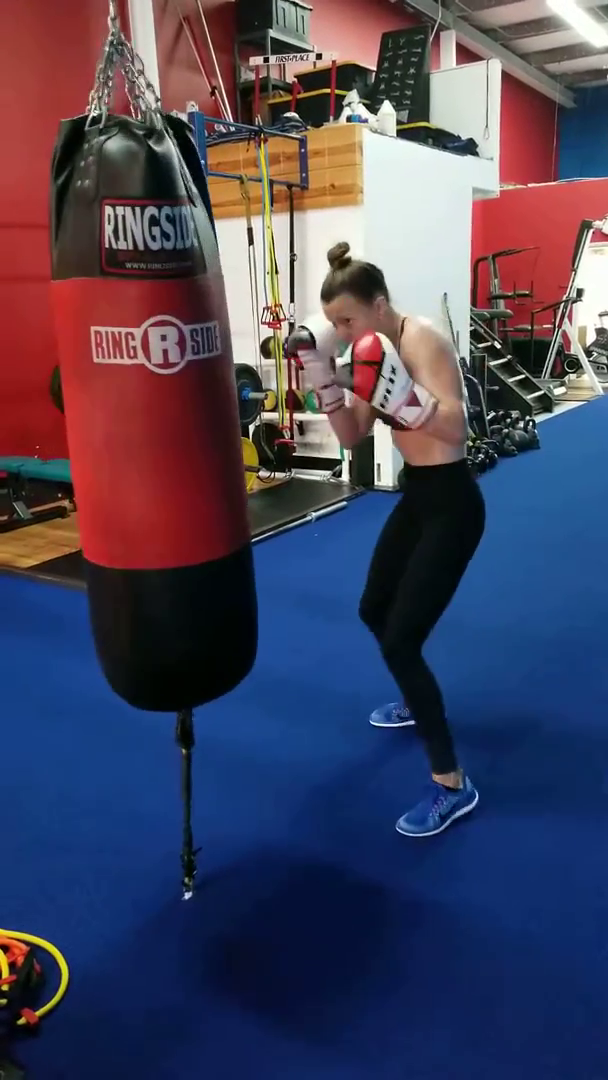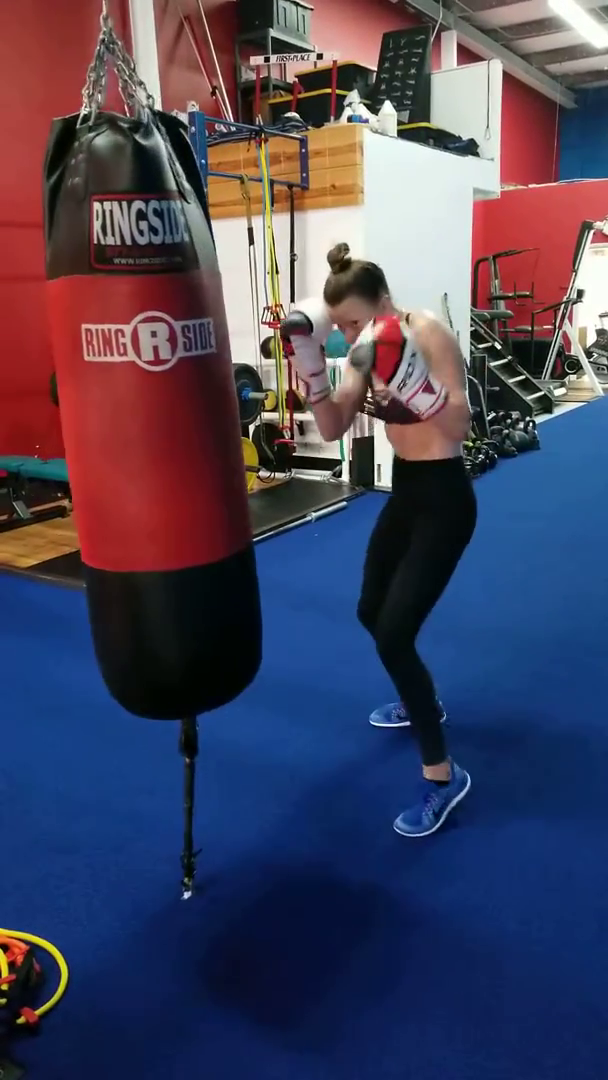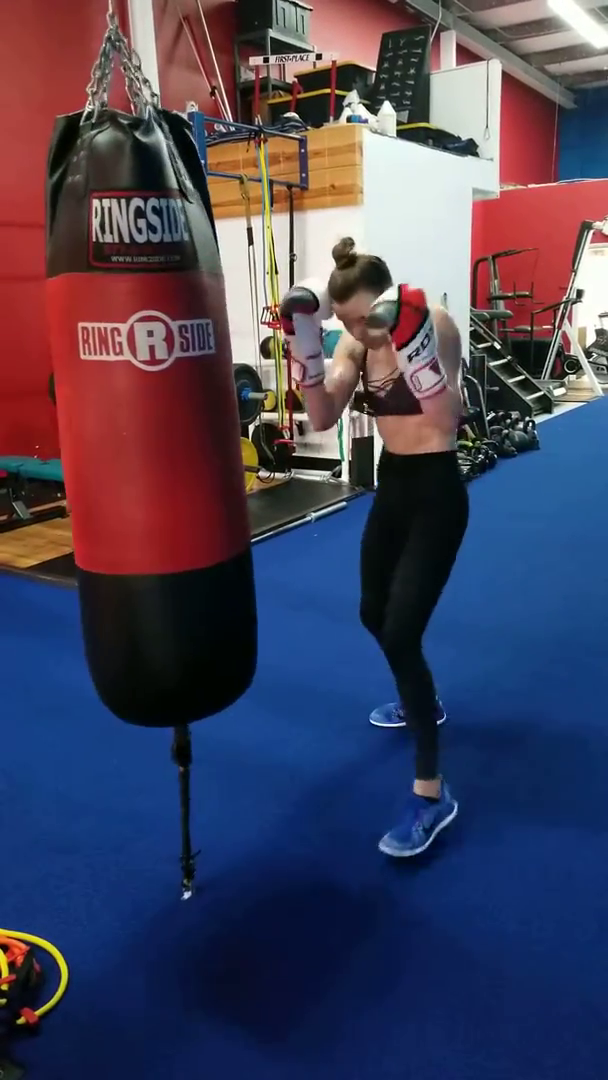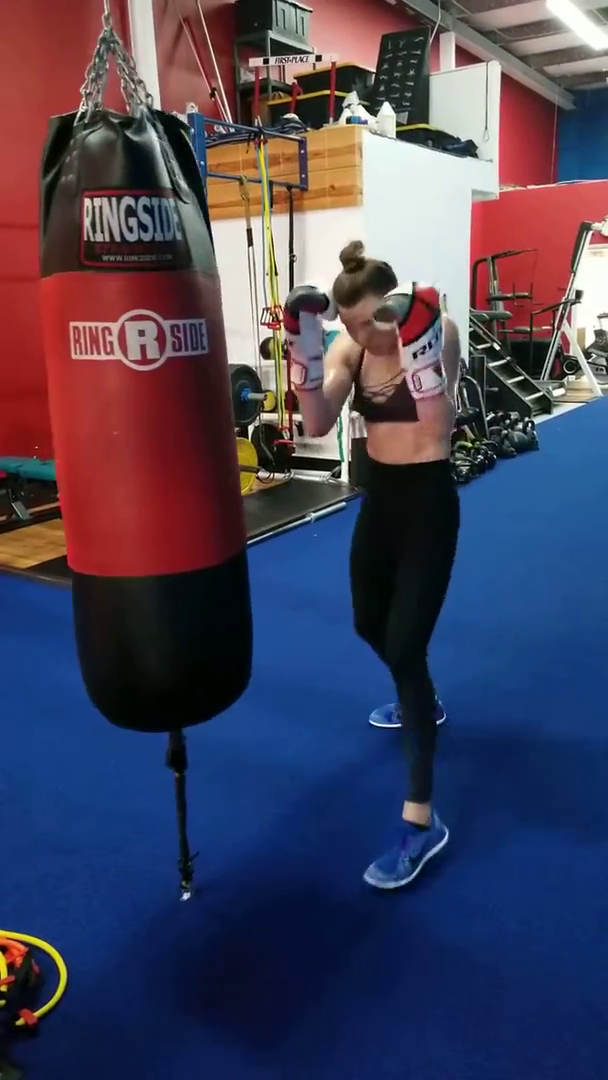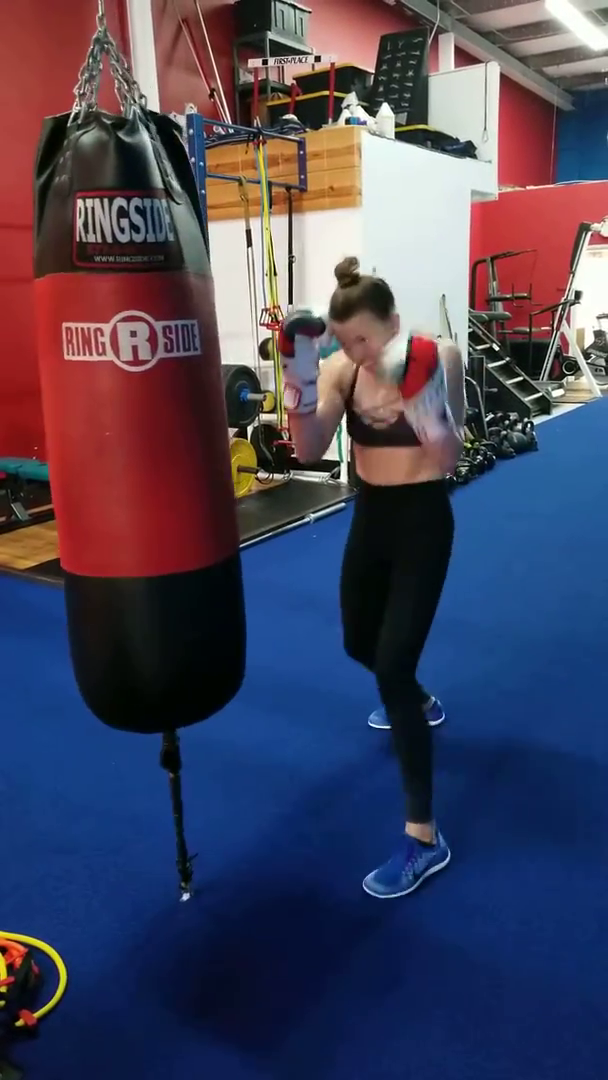
dt=0.1s
person 1, frame 1
left shoulder: (422, 339)
right shoulder: (378, 349)
left elbow: (455, 431)
right elbow: (352, 438)
right wrist: (324, 377)
left hip: (451, 505)
right hip: (417, 498)
left knee: (399, 642)
right knee: (374, 612)
left ankle: (451, 785)
right ankle: (418, 702)
person 1, frame 2
left shoulder: (431, 334)
right shoulder: (366, 354)
left elbow: (458, 422)
right elbow: (331, 428)
left wrist: (406, 369)
right wrist: (309, 359)
left hip: (445, 499)
right hip: (404, 492)
left knee: (393, 633)
right knee: (372, 613)
left ankle: (441, 776)
right ankle: (421, 701)
person 1, frame 3
left shoulder: (436, 322)
right shoulder: (355, 343)
left elbow: (445, 418)
right elbow: (321, 418)
left wrist: (414, 342)
right wrist: (305, 344)
left hip: (436, 493)
right hip: (391, 486)
left knee: (400, 634)
right knee: (375, 616)
left ankle: (430, 793)
right ankle: (422, 703)
person 1, frame 4
left shoulder: (438, 331)
right shoulder: (347, 348)
left elbow: (439, 427)
right elbow: (316, 423)
left wrist: (418, 344)
right wrist: (304, 344)
left hip: (429, 503)
right hip: (377, 499)
left knee: (403, 647)
right knee: (370, 624)
left ankle: (422, 820)
right ankle: (422, 703)
person 1, frame 5
left shoulder: (439, 356)
right shoulder: (340, 368)
left elbow: (445, 461)
right elbow: (308, 449)
left wrist: (422, 396)
right wrist: (298, 370)
left hip: (422, 523)
right hip: (369, 517)
left knee: (391, 667)
right knee: (361, 643)
left ankle: (423, 837)
right ankle: (421, 705)
